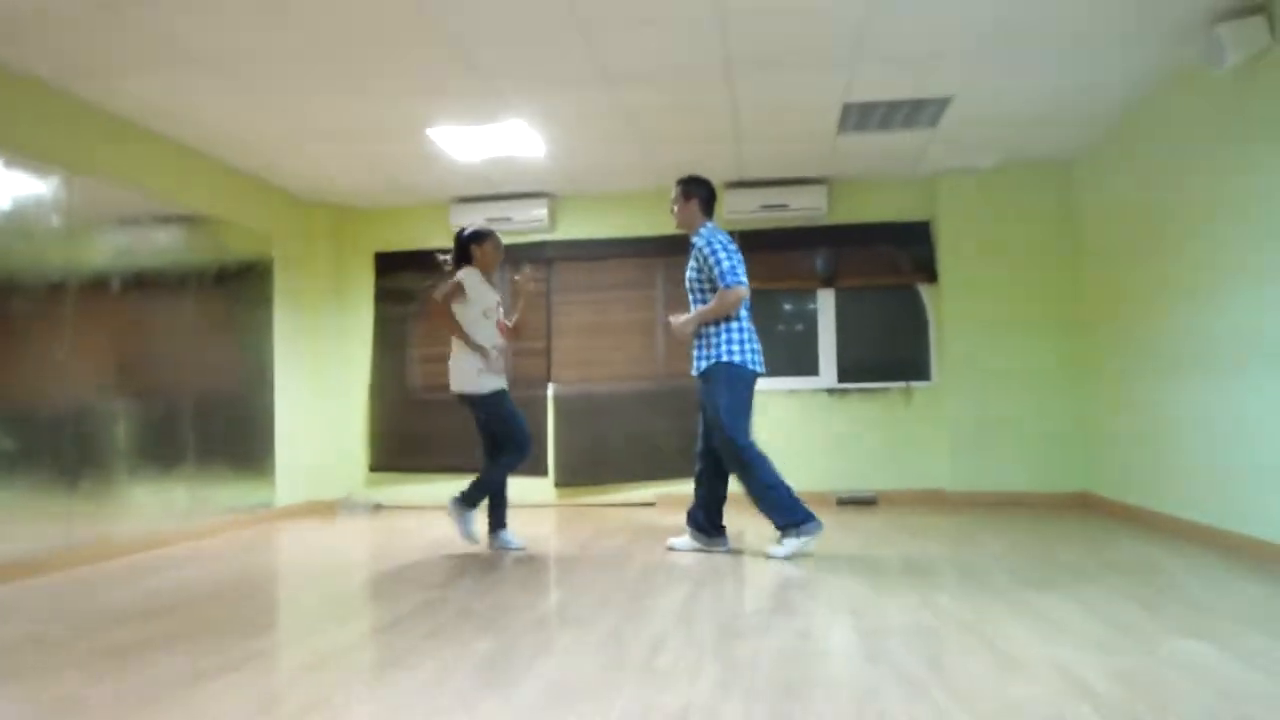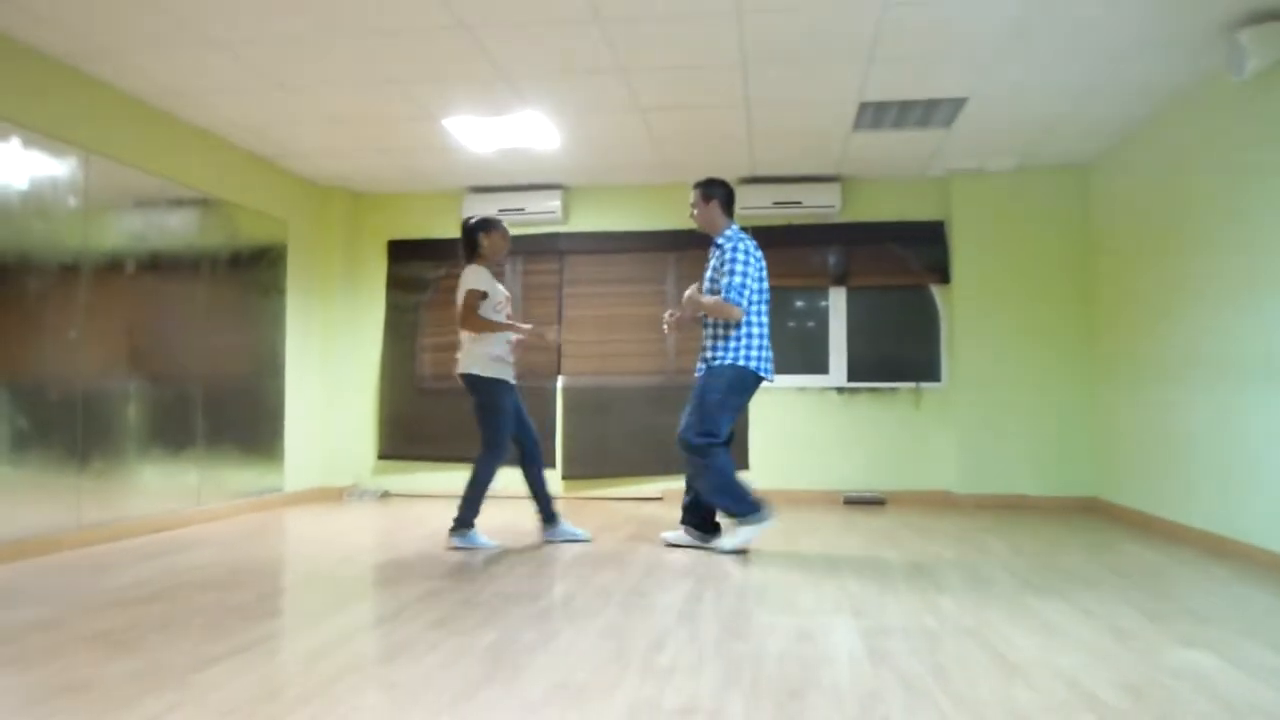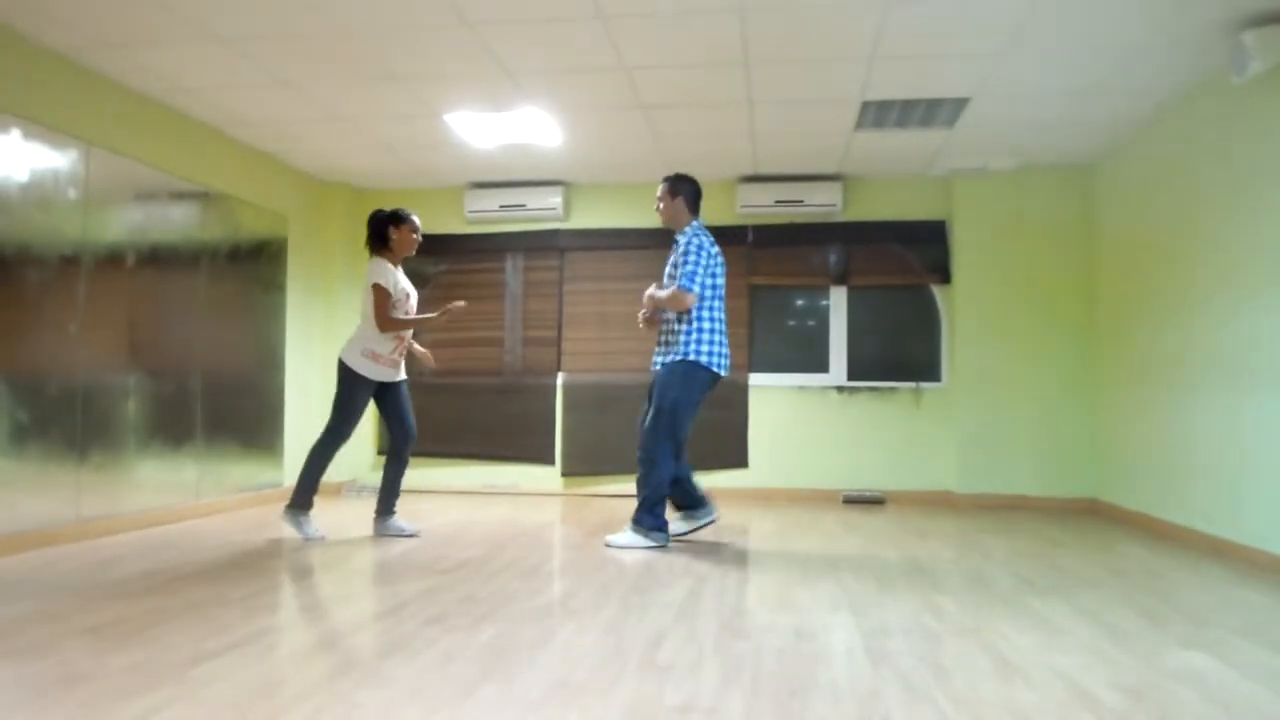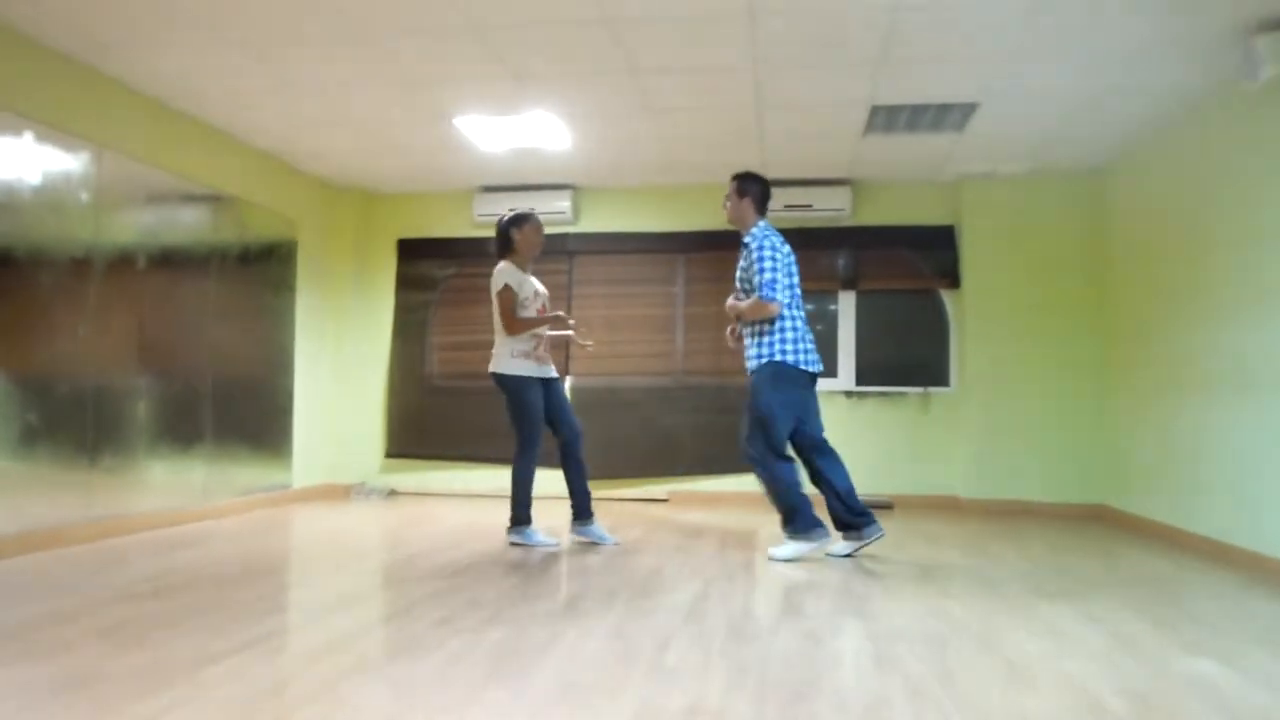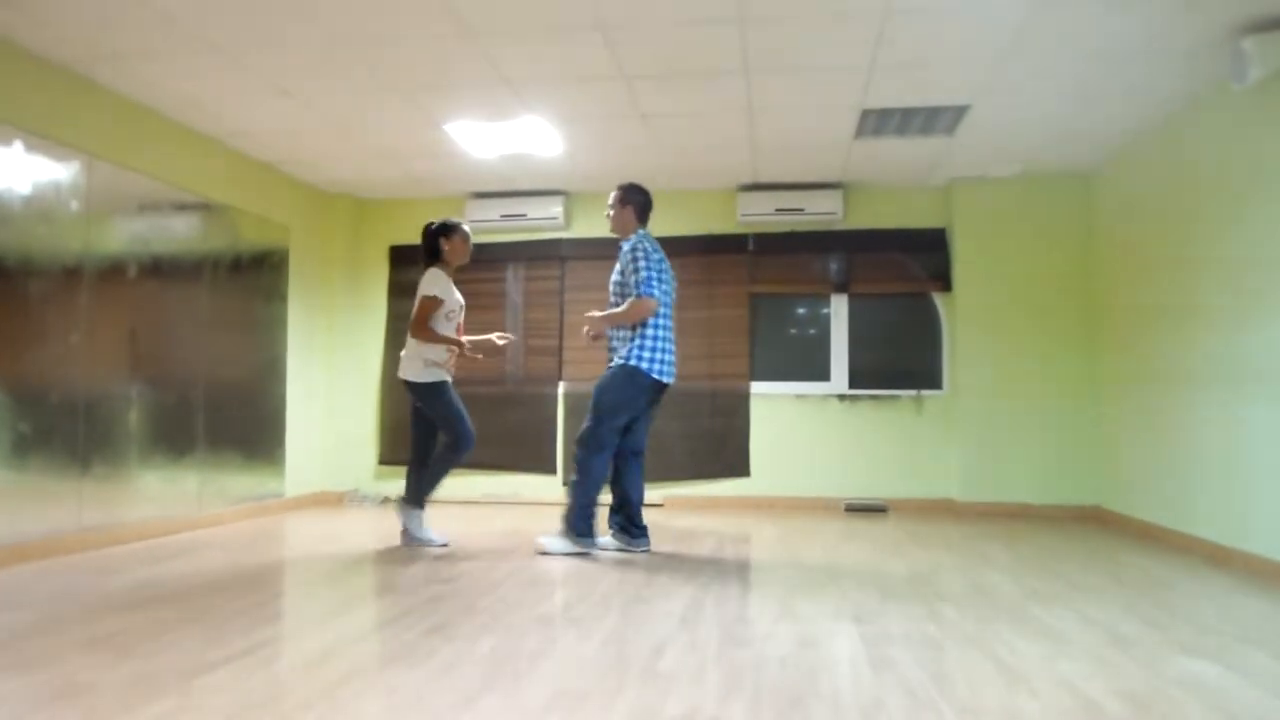
dt=1s
person 1, frame 1
left shoulder: (708, 242)
right shoulder: (713, 243)
left elbow: (735, 295)
left wrist: (691, 320)
right wrist: (695, 321)
left hip: (726, 359)
right hip: (720, 359)
left knee: (733, 447)
right knee: (712, 448)
left ankle: (799, 522)
right ankle: (706, 530)
person 1, frame 2
left shoulder: (738, 248)
right shoulder: (722, 248)
left elbow: (731, 310)
left wrist: (693, 300)
right wrist: (684, 314)
left hip: (737, 361)
right hip: (722, 361)
left knee: (696, 439)
right knee: (698, 438)
left ankle: (748, 514)
right ankle: (698, 526)
person 1, frame 3
left shoulder: (695, 242)
right shoulder: (688, 243)
left elbow: (684, 298)
left wrist: (653, 296)
right wrist: (657, 316)
left hip: (691, 358)
right hip: (680, 358)
left knee: (657, 440)
right knee: (663, 438)
left ankle: (649, 526)
right ankle: (694, 506)
person 1, frame 4
left shoulder: (761, 243)
right shoulder: (763, 242)
left elbow: (768, 304)
left wrist: (734, 309)
right wrist: (742, 325)
left hip: (778, 359)
right hip: (793, 358)
left knee: (764, 447)
right knee: (811, 445)
left ankle: (805, 527)
right ankle: (859, 525)
person 1, frame 5
left shoulder: (637, 249)
right shoulder: (651, 251)
left elbow: (646, 304)
left wrist: (602, 317)
right wrist: (607, 326)
left hip: (636, 364)
right hip: (653, 366)
left knee: (593, 444)
right knee: (626, 448)
left ankle: (578, 532)
right ankle: (630, 531)
person 2, frame 1
left shoulder: (484, 289)
right shoulder: (468, 277)
left elbow: (504, 330)
right elbow: (441, 300)
left wrist: (520, 295)
right wrist: (472, 345)
left hip: (486, 381)
right hip: (477, 382)
left knee: (498, 452)
right knee: (520, 444)
left ankle: (497, 529)
right ankle: (464, 503)
person 2, frame 2
left shoulder: (487, 277)
right shoulder: (476, 274)
right elbow: (466, 320)
left wrist: (528, 334)
right wrist: (517, 328)
left hip: (497, 372)
right hip: (484, 371)
left knee: (529, 444)
right knee: (497, 446)
left ankle: (550, 522)
right ankle: (462, 528)
person 2, frame 3
left shoulder: (398, 271)
right shoulder: (381, 268)
right elbow: (384, 322)
left wrist: (412, 344)
right wrist: (436, 314)
left hip: (392, 371)
right hip: (363, 366)
left knee: (405, 436)
right knee: (337, 434)
left ankle: (385, 515)
right ankle: (298, 508)
person 2, frame 4
left shoulder: (529, 277)
right shoulder: (506, 271)
right elbow: (510, 325)
left wrist: (562, 333)
right wrist: (549, 318)
left hip: (541, 369)
right hip: (514, 369)
left knee: (572, 436)
right knee: (531, 442)
left ankle: (583, 520)
right ankle: (520, 525)
person 2, frame 5
left shoulder: (446, 282)
right shoulder: (436, 279)
right elbow: (417, 329)
left wrist: (487, 339)
right wrist: (454, 343)
left hip: (433, 375)
right hip: (425, 374)
left knee: (424, 451)
right knee: (463, 437)
left ankle: (413, 528)
right ankle: (411, 505)
